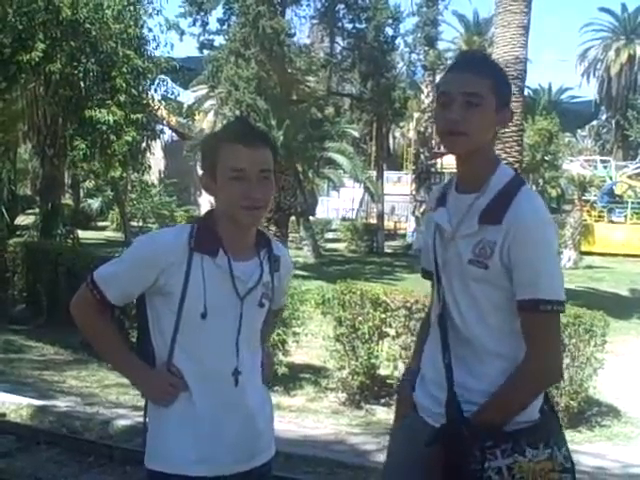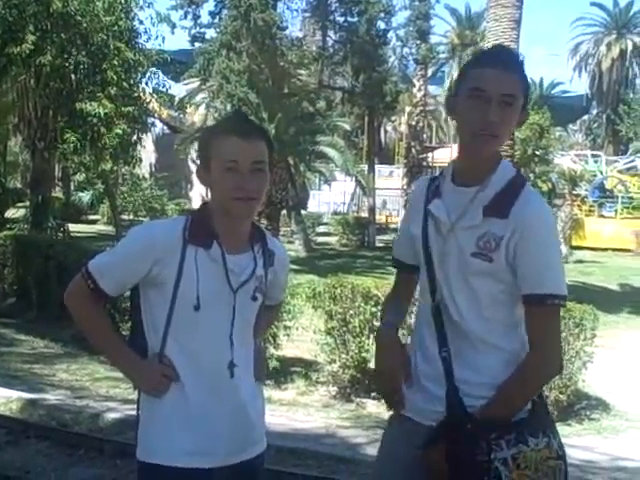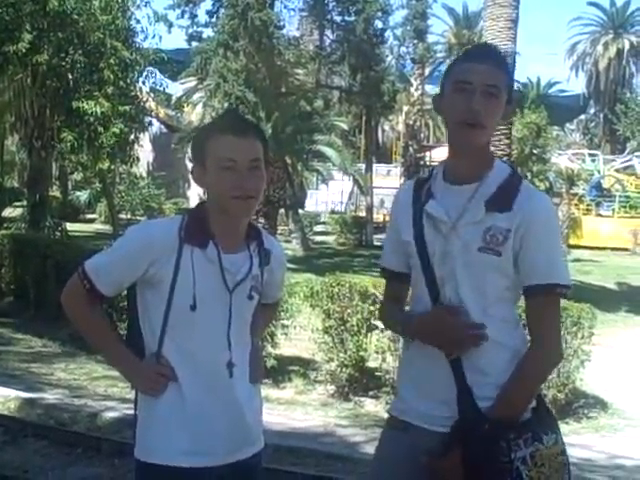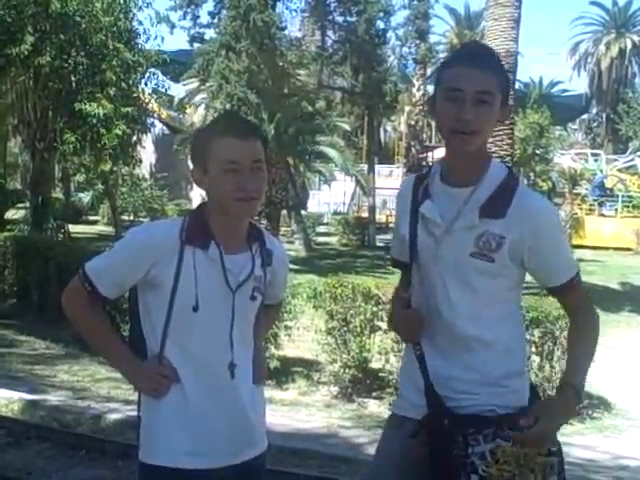
dt=0.5s
person 1, frame 1
left shoulder: (523, 214)
right shoulder: (438, 203)
left elbow: (546, 363)
left wrist: (473, 434)
right wrist: (409, 380)
left hip: (498, 429)
right hip: (427, 412)
person 1, frame 2
left shoulder: (528, 212)
right shoulder: (423, 195)
left elbow: (547, 357)
right wrist: (387, 334)
left hip: (493, 423)
right hip: (416, 412)
person 1, frame 3
left shoulder: (529, 207)
right shoulder: (410, 199)
left elbow: (548, 345)
right wrist: (418, 325)
left hip: (497, 423)
right hip: (413, 417)
person 1, frame 4
left shoulder: (528, 210)
right shoulder: (411, 193)
left elbow: (583, 313)
left wrist: (566, 398)
right wrist: (400, 310)
left hip: (496, 415)
right hip: (415, 408)
person 2, frame 1
left shoulder: (278, 260)
right shoulder: (163, 250)
right elbow: (85, 307)
left wrist: (259, 352)
right wrist: (141, 375)
left hip: (255, 450)
person 2, frame 2
left shoulder: (273, 255)
right shoulder: (157, 240)
right elbow: (80, 297)
left wrist: (252, 346)
right wrist: (133, 366)
left hip: (246, 444)
person 2, frame 3
left shoulder: (270, 254)
right shoulder: (153, 240)
right elbow: (76, 297)
left wrist: (251, 345)
right wrist: (130, 366)
left hip: (244, 444)
person 2, frame 4
left shoulder: (272, 254)
right shoulder: (154, 242)
right elbow: (77, 298)
left wrist: (255, 347)
right wrist: (132, 367)
left hip: (247, 446)
